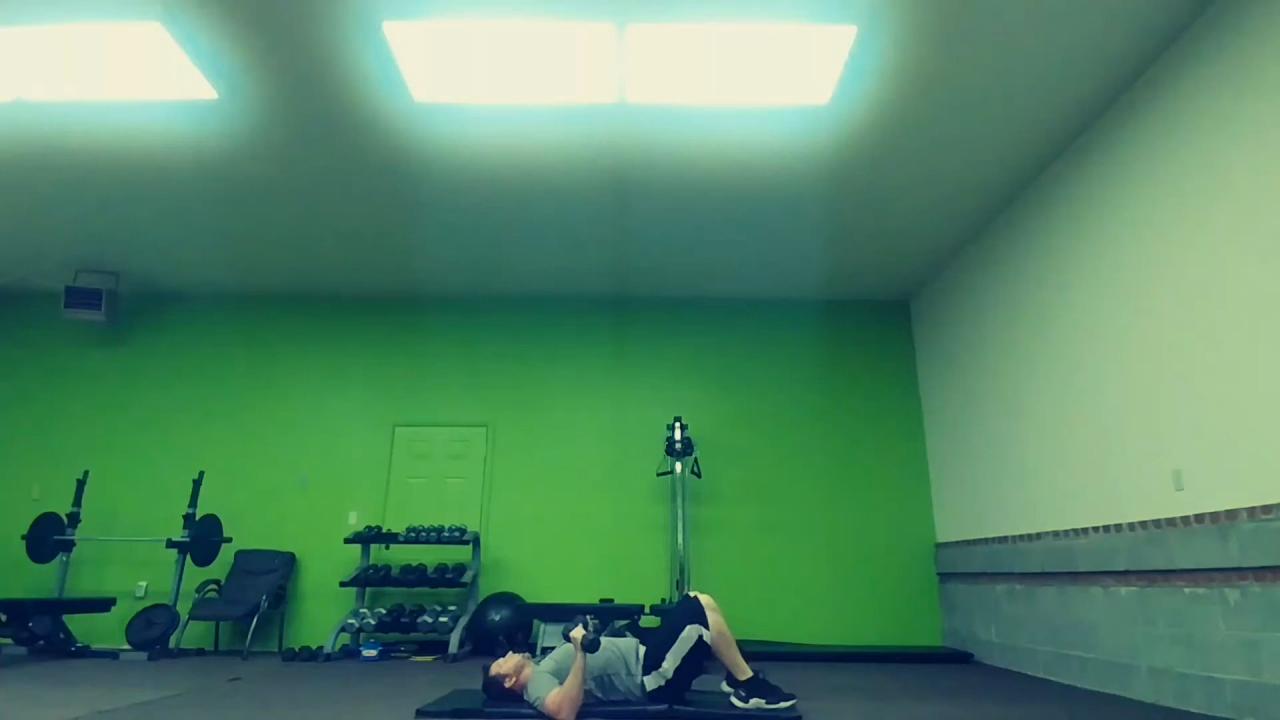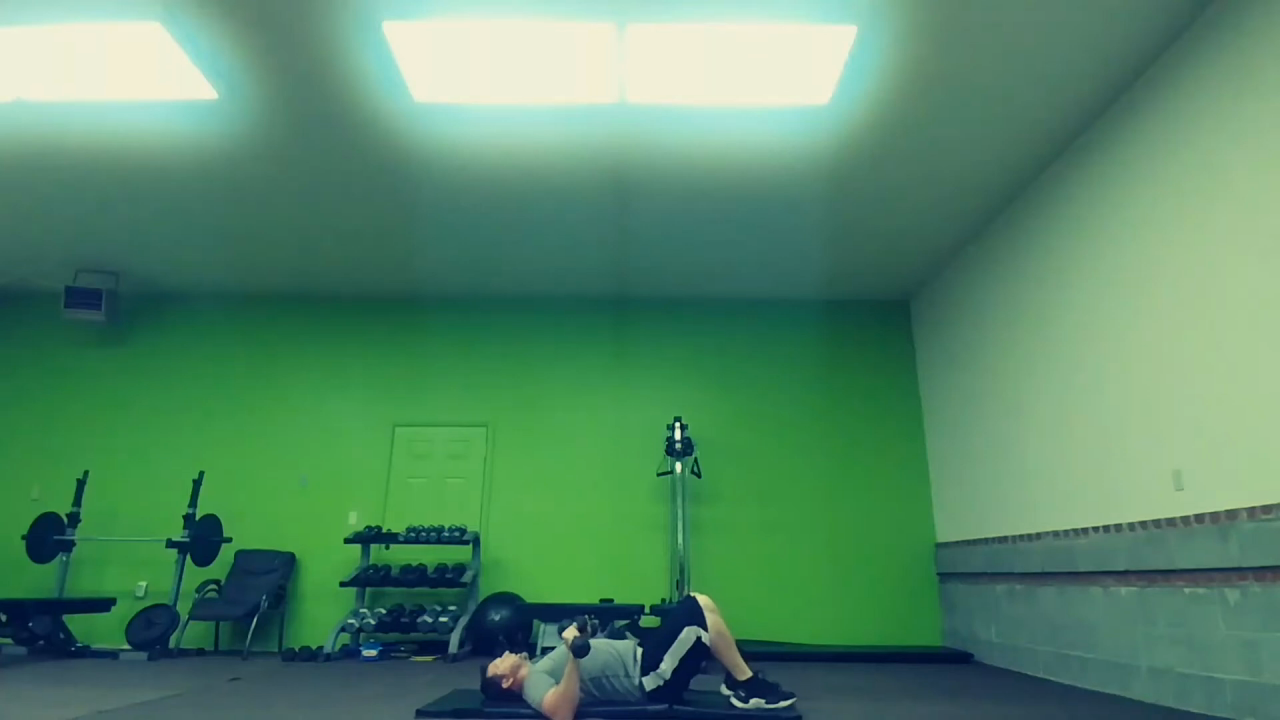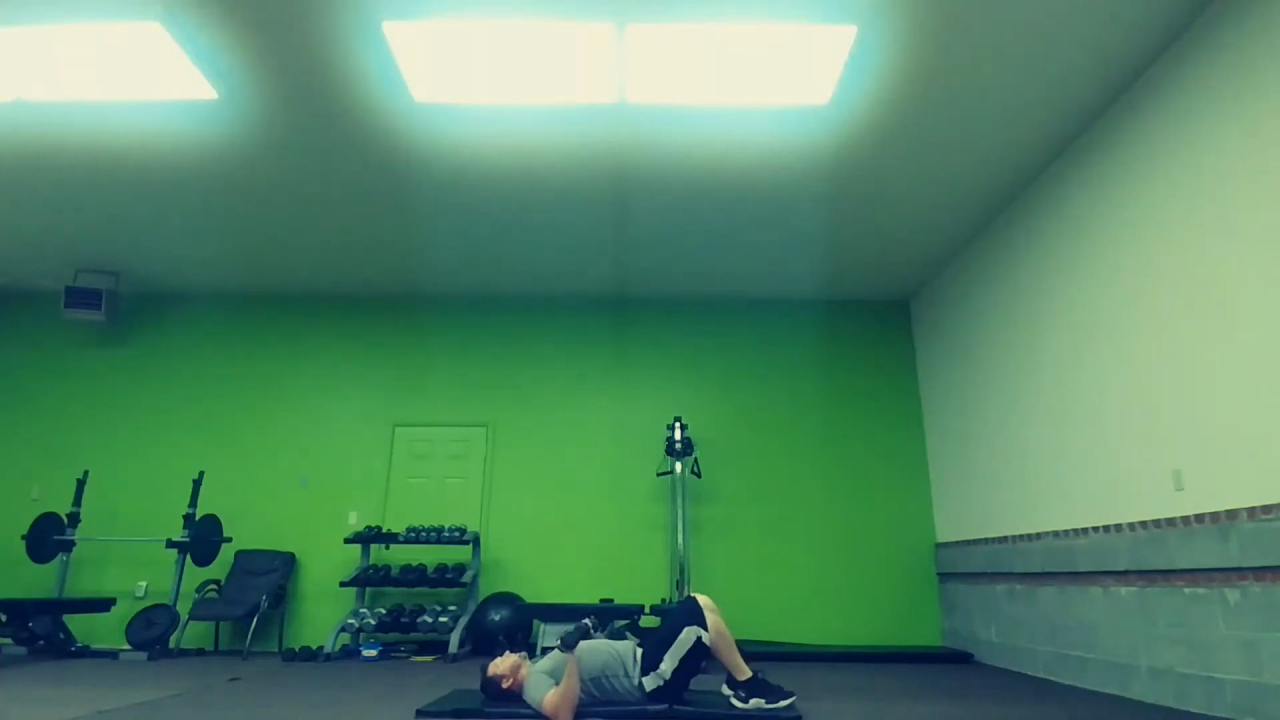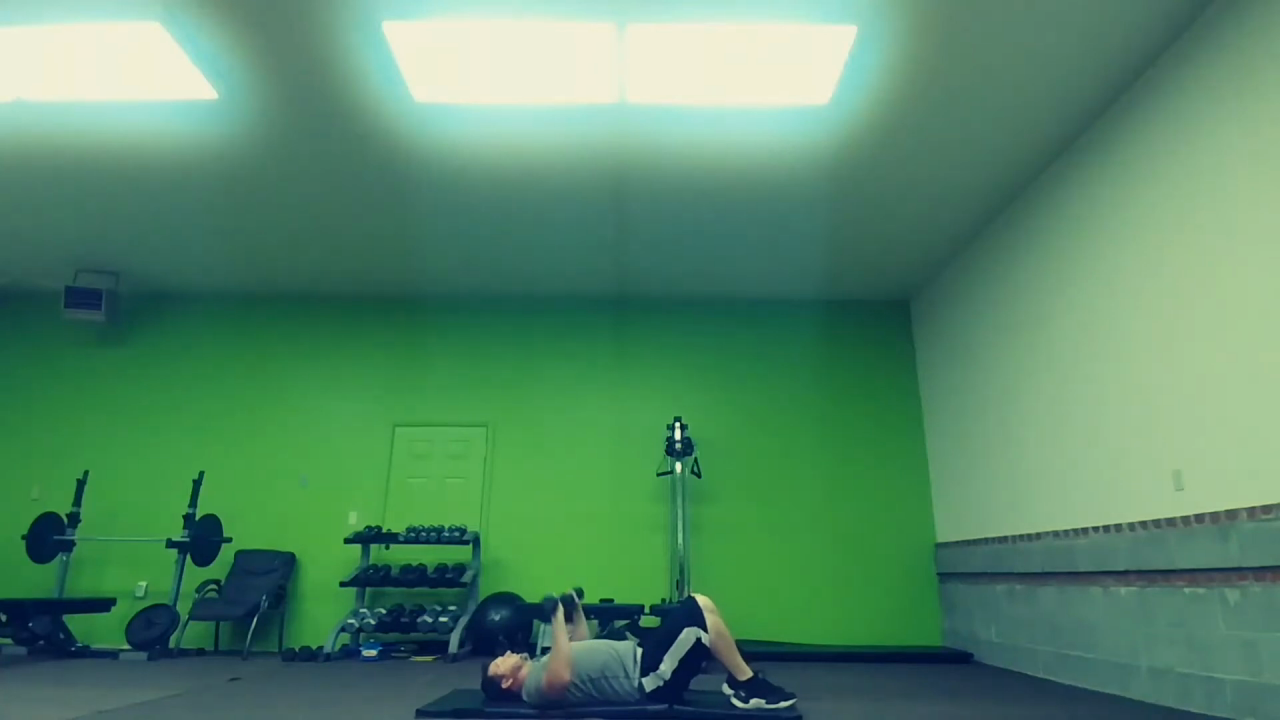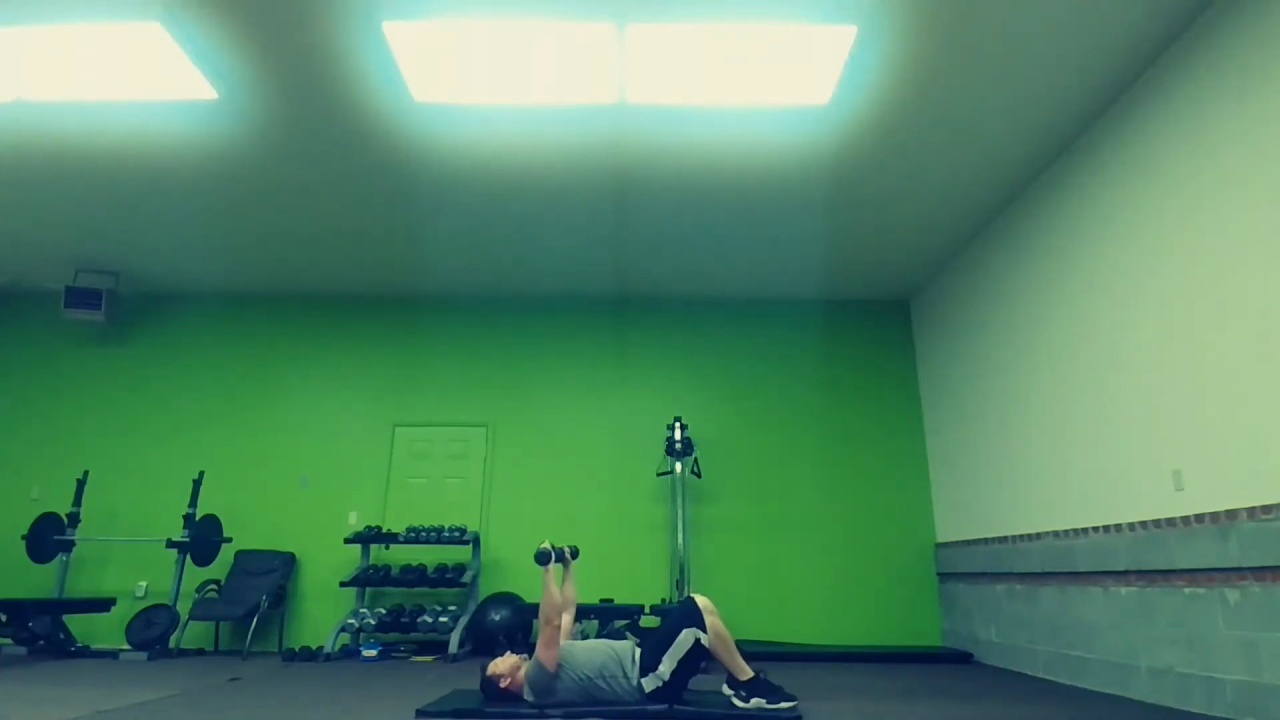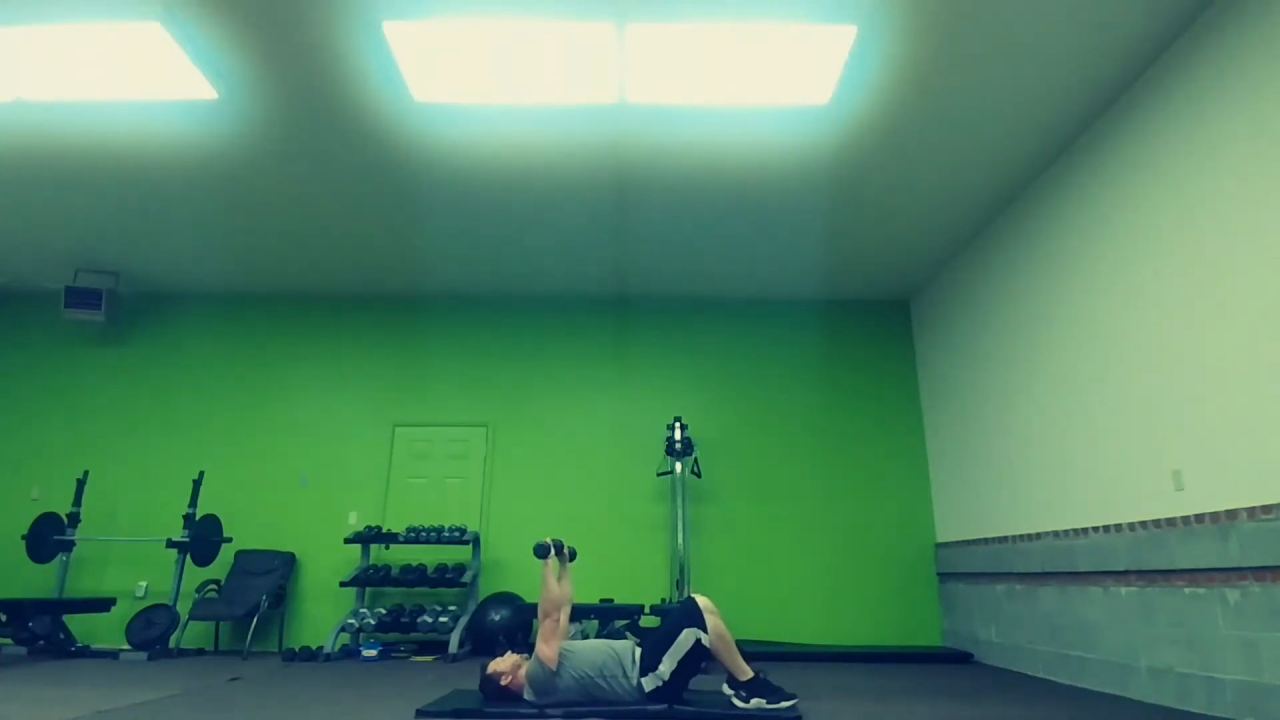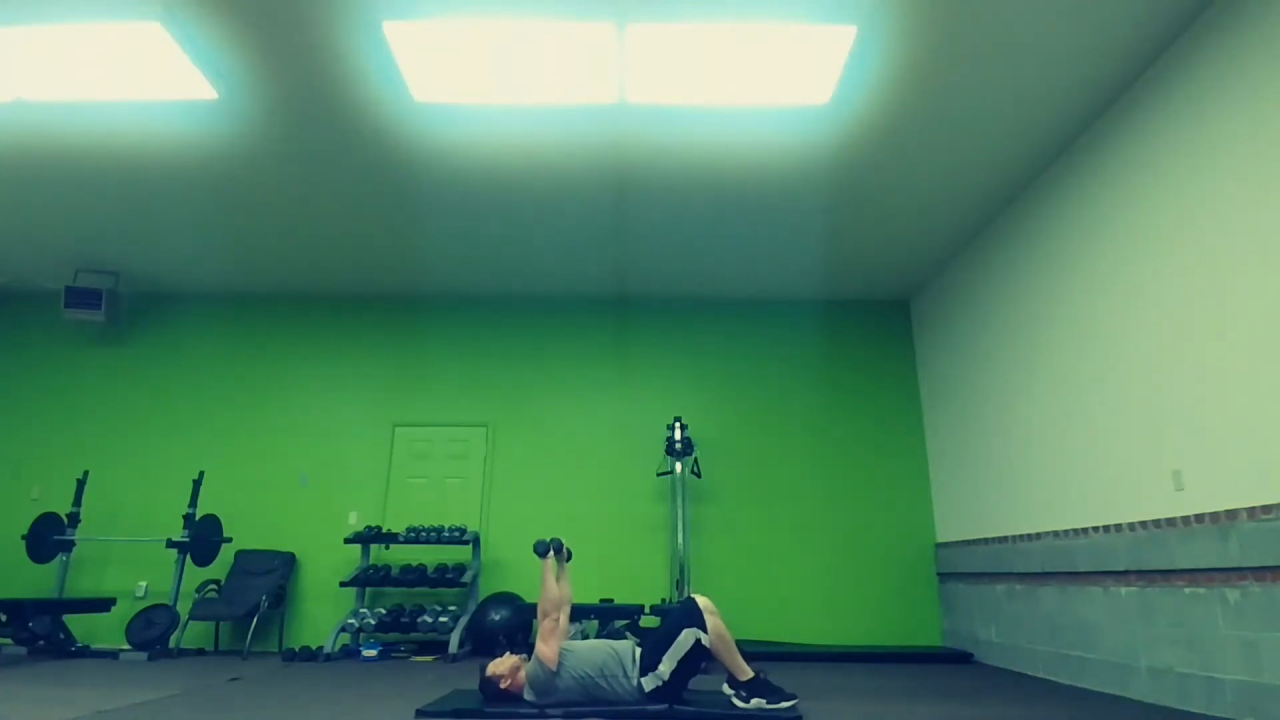
dt=0.4s
person 1, frame 1
left shoulder: (543, 670)
right shoulder: (536, 684)
left wrist: (582, 643)
right wrist: (581, 653)
left hip: (643, 657)
right hip: (650, 678)
left knee: (699, 602)
right knee: (701, 612)
left ankle: (738, 678)
right ankle: (749, 688)
person 1, frame 2
left shoulder: (540, 671)
right shoulder: (533, 683)
left wrist: (578, 639)
right wrist: (574, 654)
left hip: (641, 659)
right hip: (648, 679)
left knee: (699, 603)
right knee: (700, 613)
left ankle: (736, 680)
right ankle: (748, 687)
person 1, frame 3
left shoulder: (541, 669)
right shoulder: (533, 684)
left wrist: (579, 641)
right wrist: (572, 656)
left hip: (640, 658)
right hip: (648, 679)
left knee: (700, 605)
right knee: (700, 613)
left ankle: (739, 681)
right ankle: (748, 687)
person 1, frame 4
left shoulder: (540, 669)
right shoulder: (534, 685)
left elbow: (579, 648)
right elbow: (563, 674)
left wrist: (576, 609)
right wrist: (557, 619)
left hip: (640, 660)
right hip: (648, 679)
left knee: (700, 605)
right knee: (699, 613)
left ankle: (741, 681)
right ankle: (748, 687)
person 1, frame 5
left shoulder: (545, 663)
right shoulder: (538, 682)
left elbow: (567, 612)
right elbow: (551, 623)
left wrist: (568, 567)
right wrist: (547, 570)
left hip: (641, 664)
right hip: (647, 679)
left knee: (698, 606)
right knee: (698, 612)
left ankle: (742, 681)
right ankle: (748, 686)
person 1, frame 6
left shoulder: (544, 666)
right shoulder: (538, 680)
left elbow: (563, 611)
right elbow: (549, 618)
left wrist: (564, 565)
right wrist: (547, 564)
left hip: (642, 664)
right hip: (647, 679)
left knee: (698, 606)
right knee: (699, 611)
left ankle: (742, 681)
right ankle: (748, 686)
person 1, frame 7
left shoulder: (543, 669)
right shoulder: (539, 681)
left elbow: (562, 612)
right elbow: (549, 618)
left wrist: (562, 564)
right wrist: (546, 564)
left hip: (642, 665)
right hip: (647, 679)
left knee: (699, 607)
right knee: (699, 612)
left ankle: (741, 681)
right ankle: (749, 687)
